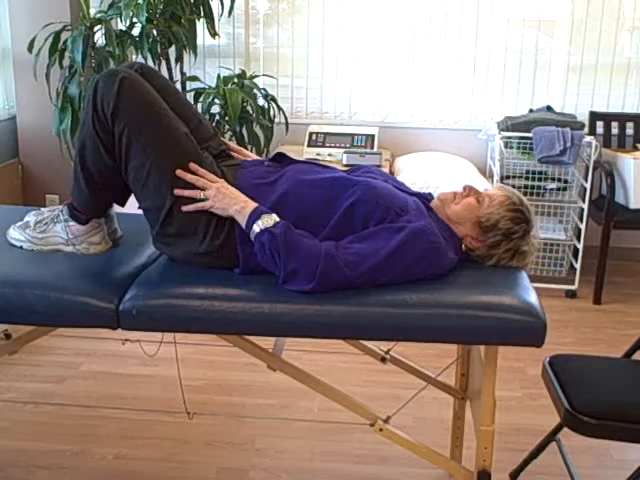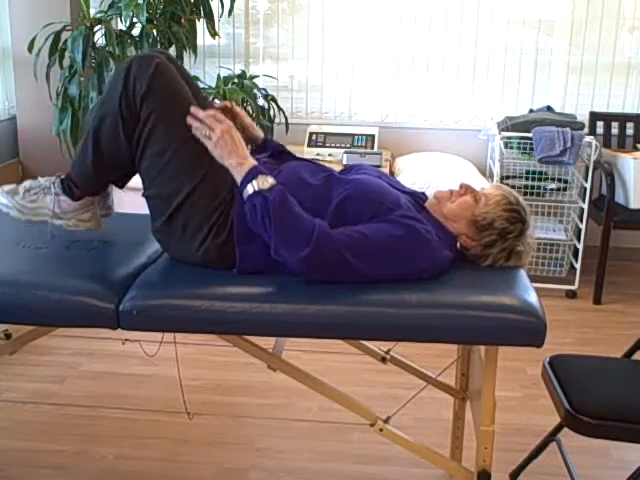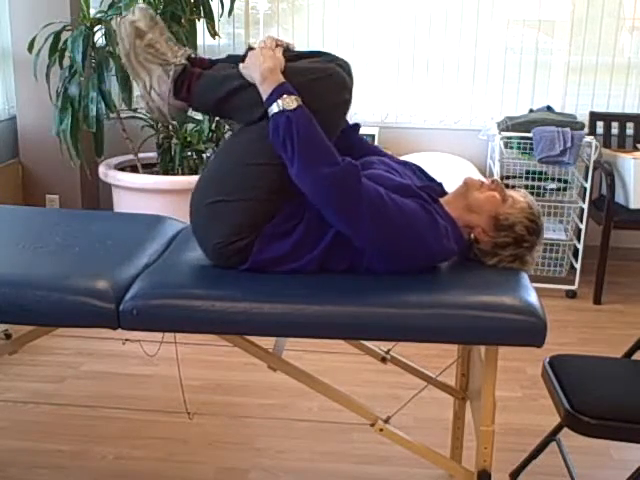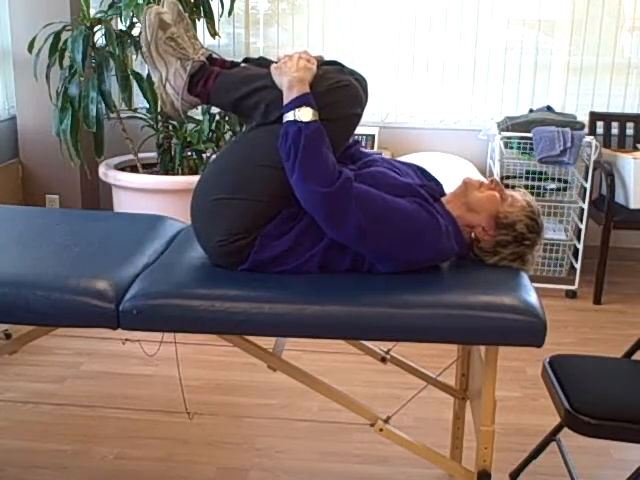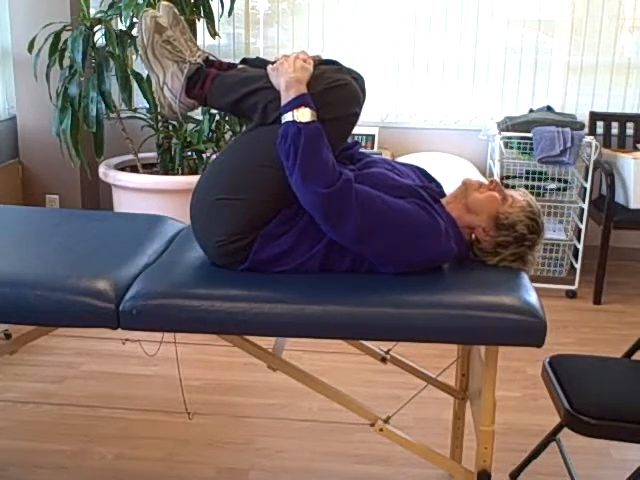
dt=1s
person 1, frame 1
left shoulder: (425, 244)
right shoulder: (421, 204)
left elbow: (314, 268)
left wrist: (243, 208)
right wrist: (259, 163)
left hip: (216, 229)
right hip: (238, 179)
left knee: (116, 91)
right knee: (134, 76)
left ankle: (84, 222)
right ankle: (94, 207)
person 1, frame 2
left shoulder: (417, 244)
right shoulder: (416, 206)
left elbow: (305, 247)
left wrist: (241, 164)
right wrist: (257, 139)
left hip: (216, 229)
right hip: (241, 181)
left knee: (143, 78)
right knee: (154, 68)
left ankle: (77, 197)
right ankle: (86, 188)
person 1, frame 3
left shoulder: (420, 232)
right shoulder: (428, 193)
left elbow: (329, 178)
right elbow: (349, 148)
left wrist: (273, 84)
right wrist: (286, 73)
left hip: (233, 232)
right hip: (279, 205)
left knee: (324, 83)
right knee: (326, 76)
left ankle: (181, 84)
right ankle: (192, 74)
person 1, frame 4
left shoulder: (421, 231)
right shoulder: (430, 200)
left elbow: (324, 191)
right elbow: (347, 159)
left wrist: (297, 92)
right wrist: (305, 85)
left hip: (234, 231)
right hip: (268, 211)
left knee: (335, 91)
right knee: (337, 84)
left ankle: (199, 79)
right ankle: (206, 71)
person 1, frame 5
left shoulder: (421, 233)
right shoulder: (430, 198)
left elbow: (324, 191)
right elbow: (344, 160)
left wrist: (295, 94)
right wrist: (305, 85)
left hip: (234, 231)
right hip: (266, 210)
left knee: (333, 90)
right knee: (335, 82)
left ankle: (196, 83)
right ankle: (203, 70)
